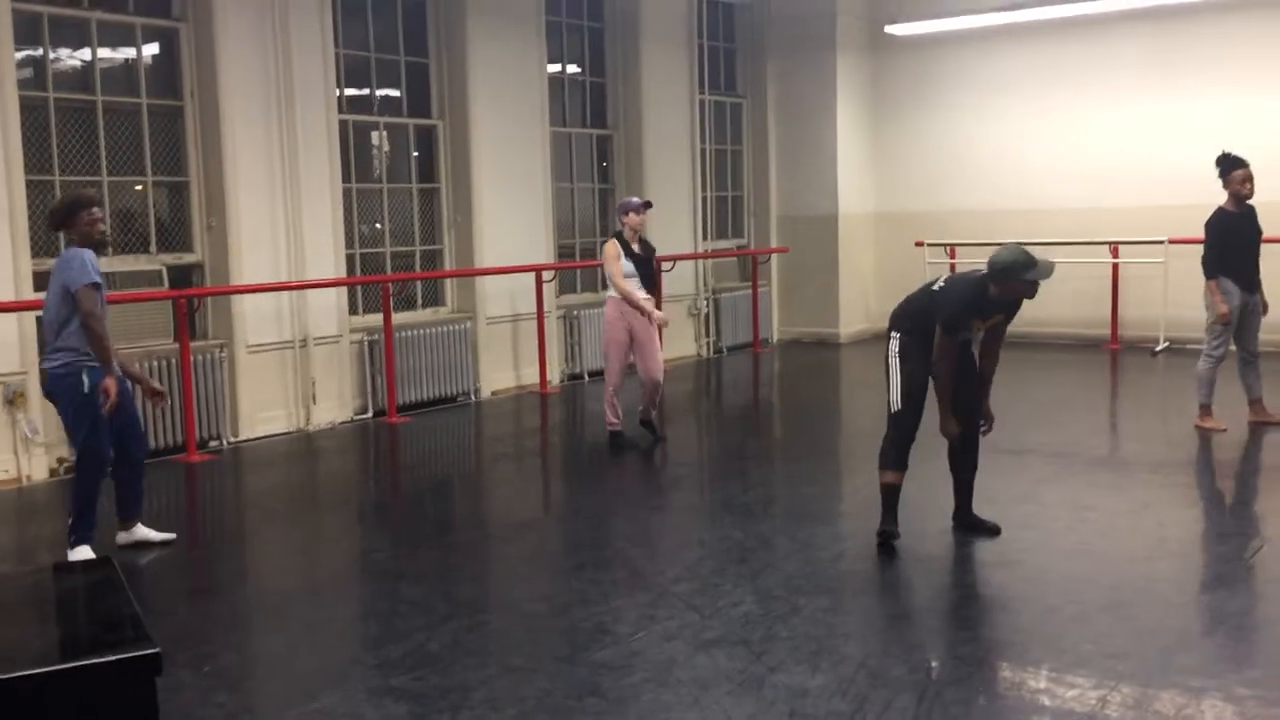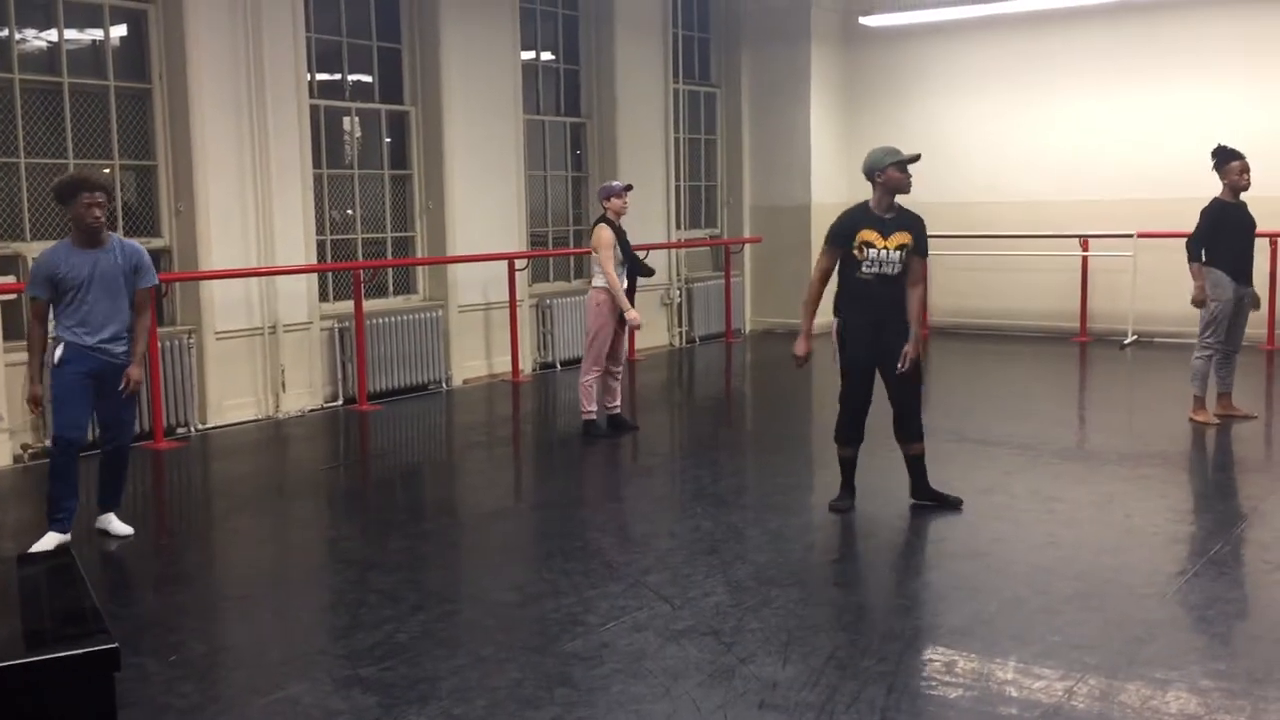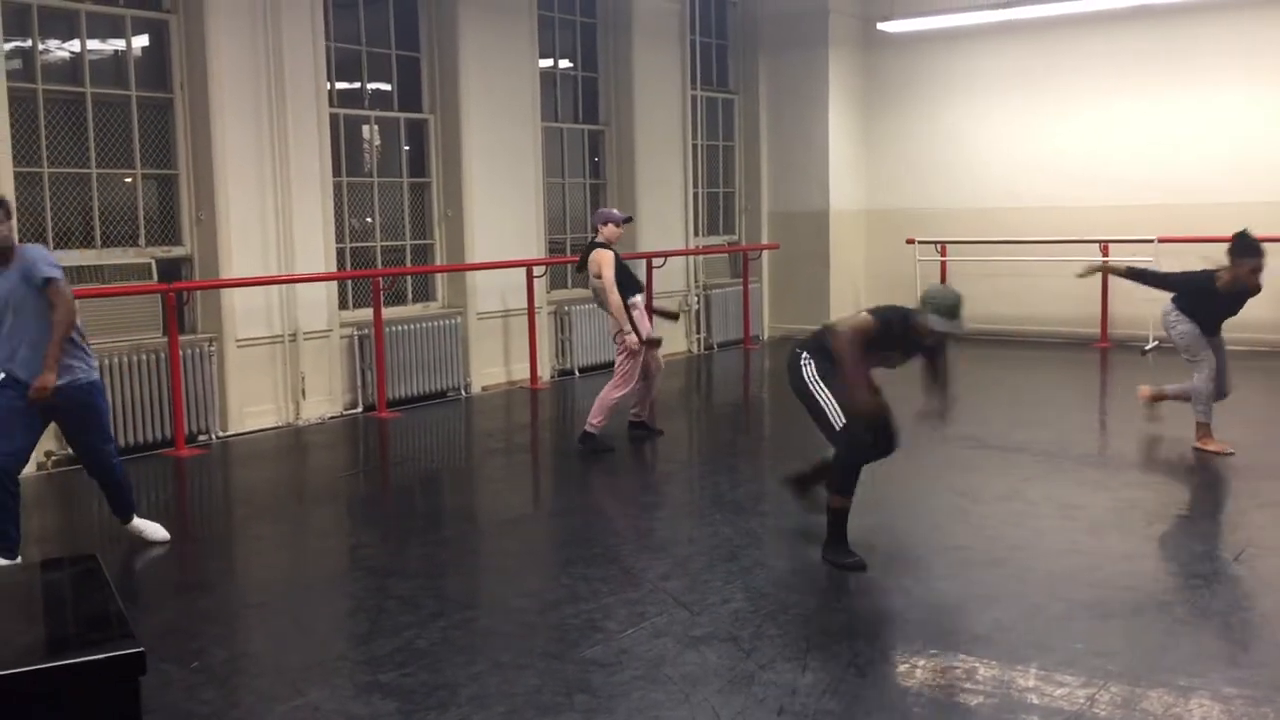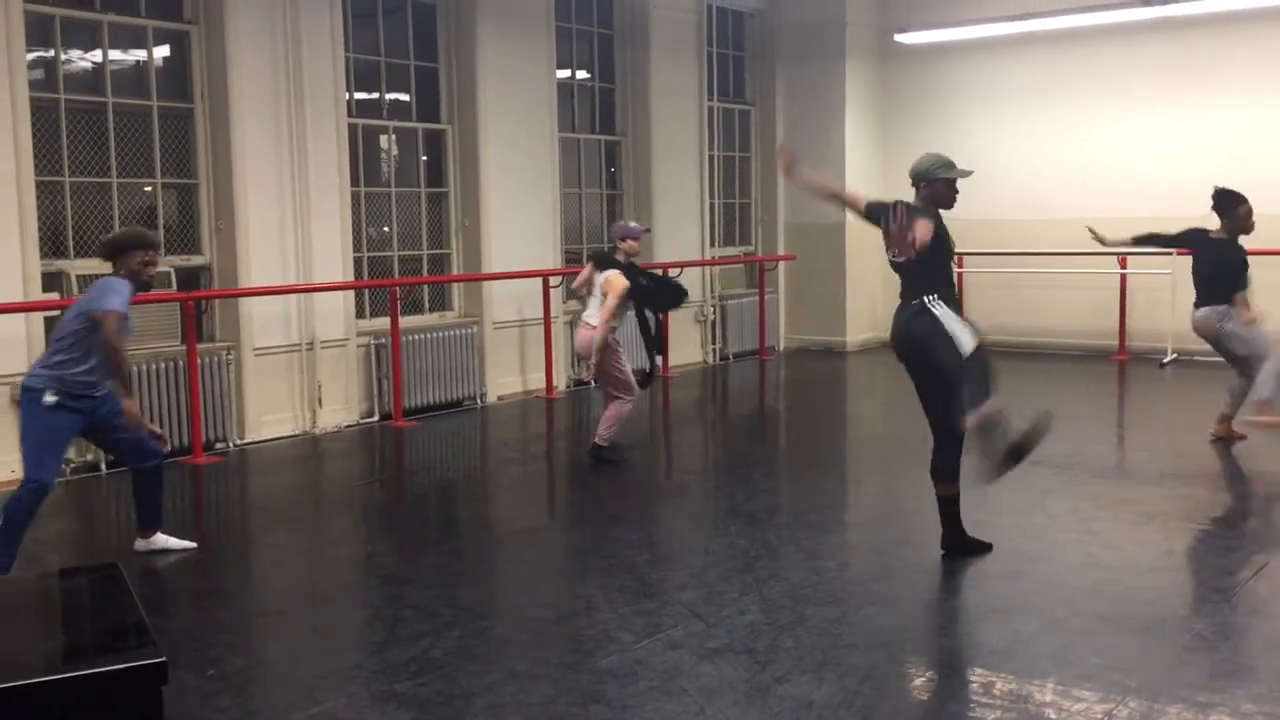
dt=1s
person 1, frame 1
left shoulder: (87, 267)
right shoulder: (81, 260)
right elbow: (89, 316)
left wrist: (143, 381)
right wrist: (111, 374)
left hip: (100, 374)
right hip: (75, 374)
left knee: (133, 448)
right knee: (95, 458)
left ankle: (129, 527)
right ankle: (79, 543)
person 1, frame 2
left shoulder: (133, 254)
right shoulder: (50, 261)
left elbow: (142, 312)
right elbow: (38, 321)
left wrist: (136, 362)
right wrist: (35, 378)
left hip: (118, 360)
right hip: (73, 356)
left knee: (118, 441)
right knee: (68, 439)
left ankle: (107, 513)
right ankle: (59, 527)
person 1, frame 3
left shoulder: (32, 257)
left elbow: (65, 308)
left wrist: (50, 369)
left hip: (74, 383)
left knee: (102, 462)
left ankle: (128, 518)
person 1, frame 4
left shoulder: (116, 295)
right shoulder: (115, 288)
right elbow: (110, 336)
left wrist: (141, 424)
right wrist: (128, 397)
left hip: (94, 397)
right hip: (49, 397)
left knee: (149, 456)
right knee: (37, 484)
left ankle: (148, 535)
person 2, frame 1
left shoulder: (1009, 300)
right shoulder: (962, 297)
left elbow: (990, 347)
right elbow: (942, 362)
left wrist: (983, 400)
right wrist: (945, 416)
left hip: (954, 339)
right hip: (910, 336)
left knee: (970, 422)
right knee: (903, 424)
left ankle: (963, 513)
right ankle: (888, 519)
person 2, frame 2
left shoulder: (913, 224)
right shoulder: (850, 222)
left elbow: (915, 285)
right elbow: (820, 278)
left wrist: (914, 338)
right wrist: (805, 335)
left hip: (897, 328)
right hip: (854, 326)
left knee: (908, 405)
right knee: (854, 407)
left ankle: (920, 485)
right ankle: (847, 487)
person 2, frame 3
left shoulder: (933, 337)
right shoulder: (894, 320)
left elbow: (936, 371)
right elbow: (844, 330)
left wrist: (940, 399)
right wrist: (858, 387)
left hip: (844, 370)
right hip: (814, 363)
left knee: (883, 442)
right knee: (854, 444)
left ankle: (807, 480)
right ankle: (834, 544)
person 2, frame 4
left shoulder: (899, 212)
right shoulder: (925, 214)
left elbow: (844, 196)
right elbow: (920, 233)
left wrist: (799, 174)
right wrist: (915, 240)
left hip: (912, 322)
right hip: (930, 313)
left knee: (948, 431)
right knee: (972, 365)
left ankle: (954, 534)
right ankle: (996, 442)
person 3, frame 1
left shoulder: (1250, 213)
right shoulder: (1219, 220)
left elbow: (1251, 257)
right elbow: (1209, 263)
right wrist: (1219, 301)
left hip: (1249, 292)
right hip: (1227, 290)
left knee: (1250, 353)
right knee: (1214, 352)
left ankle: (1256, 409)
right ankle: (1204, 414)
person 3, frame 2
left shoulder: (1242, 207)
right shoulder: (1215, 209)
right elbow: (1194, 246)
left wrist: (1251, 288)
right wrist: (1199, 285)
left hip: (1240, 284)
right hip: (1219, 282)
left knee: (1231, 347)
right knee: (1209, 345)
left ankle: (1224, 403)
right ankle: (1198, 407)
person 3, frame 3
left shoulder: (1251, 287)
right shoulder: (1197, 282)
right elbow: (1151, 277)
right wrist: (1101, 267)
left hip: (1209, 330)
right hip: (1180, 319)
left knee: (1219, 390)
right knee: (1206, 365)
left ankle: (1154, 393)
right ankle: (1203, 435)
person 3, frame 4
left shoulder: (1199, 237)
right shoulder: (1233, 252)
left elbow: (1156, 239)
right elbow: (1239, 284)
left wrist: (1113, 242)
right wrist: (1245, 310)
left hip: (1204, 317)
right hip: (1220, 316)
left knee: (1247, 367)
right knee: (1269, 356)
left ankle: (1223, 424)
right ankle: (1261, 410)
person 4, frame 1
left shoulder: (647, 248)
right shoulder: (612, 246)
right elbow: (618, 284)
right wrist: (650, 309)
left hip: (644, 315)
right hip: (617, 313)
left knee: (653, 375)
right knee: (615, 376)
left ankle: (647, 417)
right ankle: (614, 430)
person 4, frame 2
left shoulder: (617, 230)
right shoulder: (604, 232)
right elbow: (609, 275)
right wrist: (628, 309)
left hip: (615, 299)
right hip: (603, 299)
left knee: (615, 362)
right knee: (594, 364)
left ankle: (614, 415)
right ankle: (589, 420)
person 4, frame 3
left shoulder: (601, 255)
right shoulder: (603, 253)
left elbow: (606, 296)
right elbow: (612, 294)
right wrist: (628, 332)
left hip: (637, 317)
right hip: (628, 322)
left knee: (652, 370)
right knee: (624, 381)
left ankle: (638, 421)
right ankle: (589, 432)
person 4, frame 4
left shoulder: (601, 265)
right shoulder: (621, 282)
left elbow: (577, 287)
right elbow: (604, 321)
right wrist: (595, 361)
left hip: (585, 334)
right hip: (598, 338)
left knee: (615, 389)
right knee: (627, 393)
left ankle: (602, 441)
right ankle: (600, 445)
